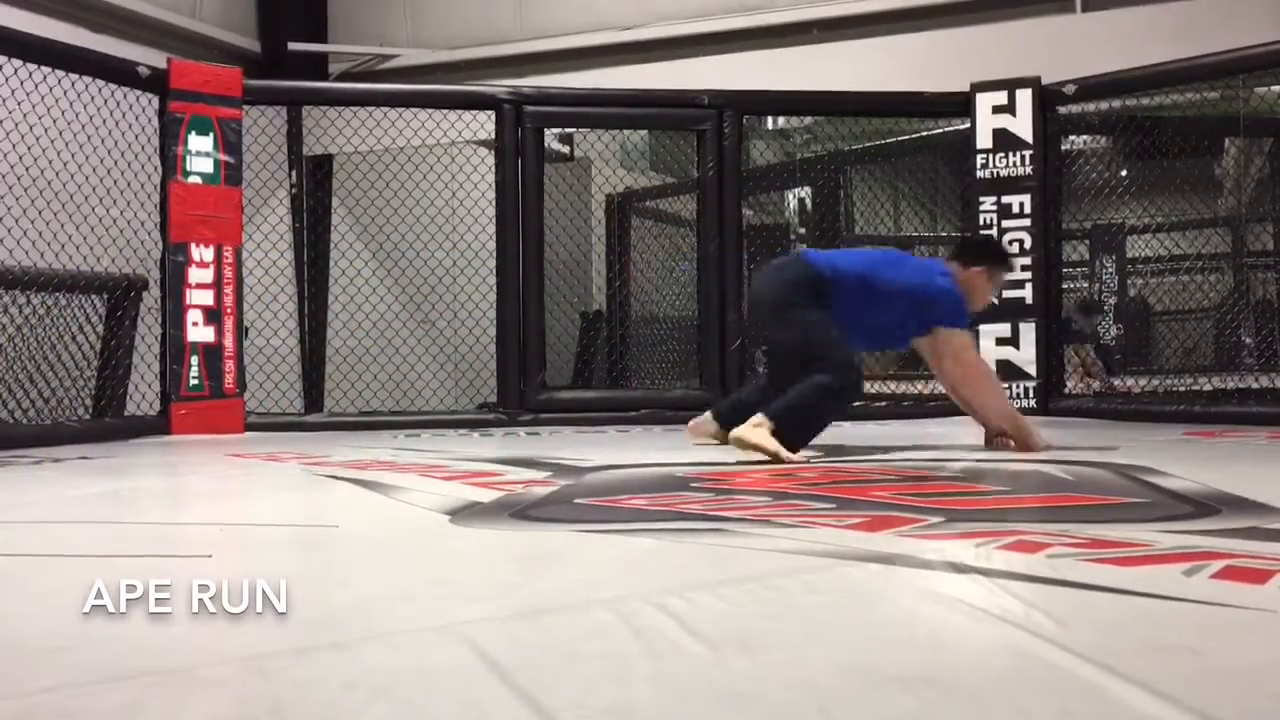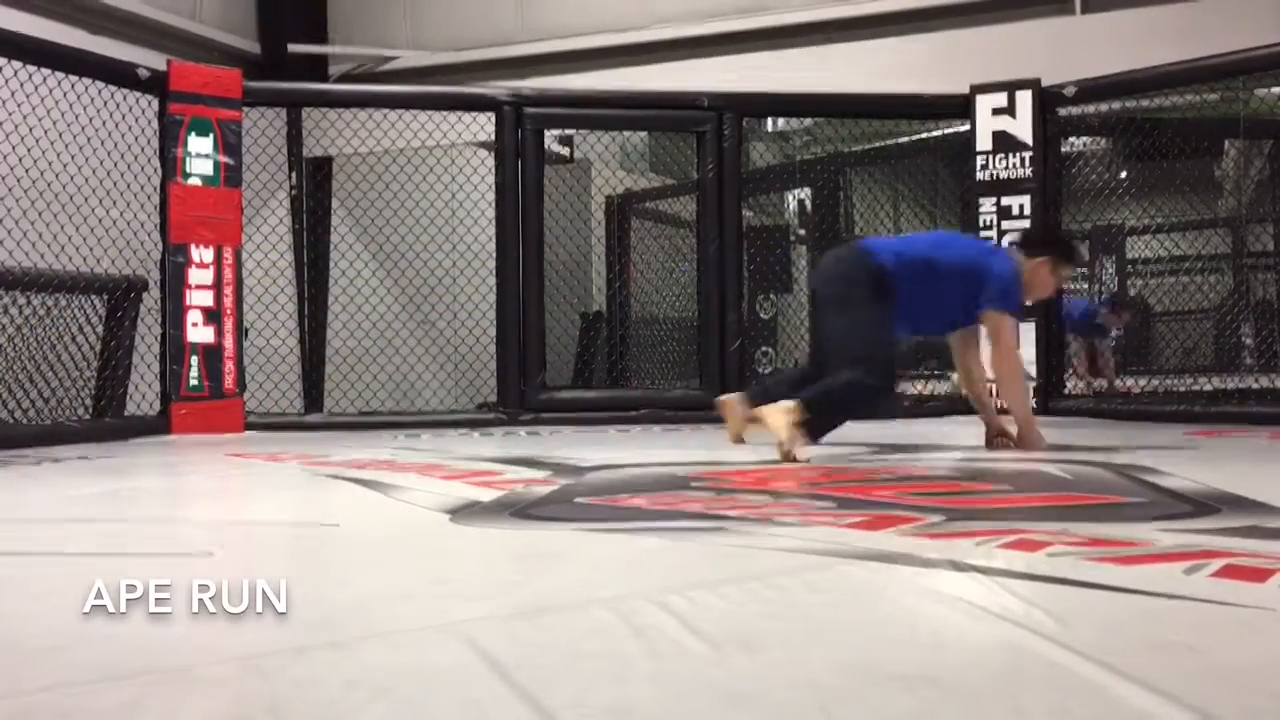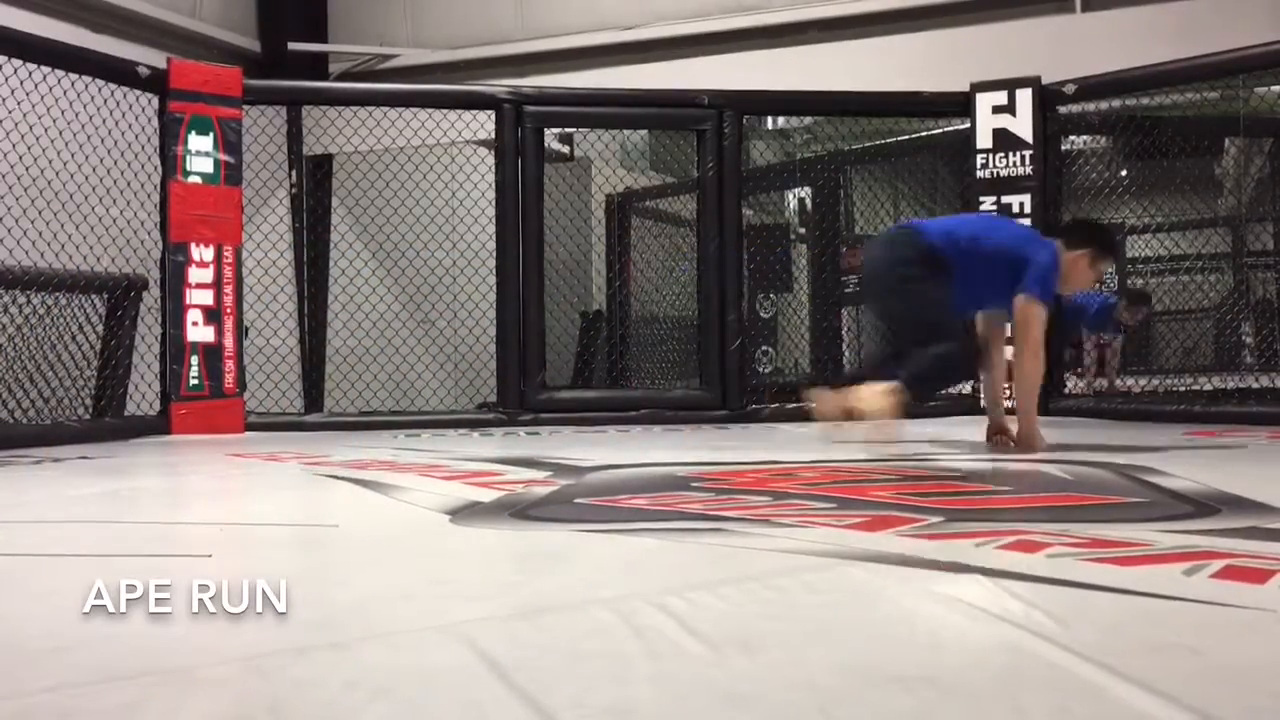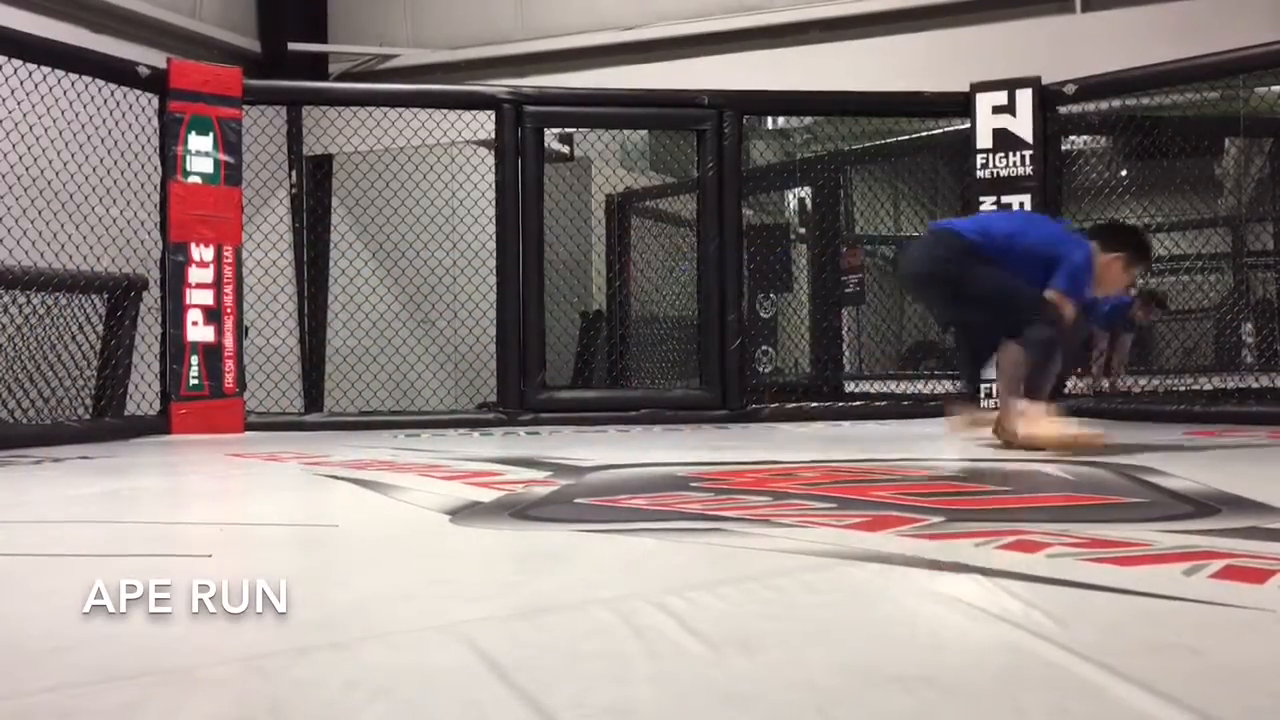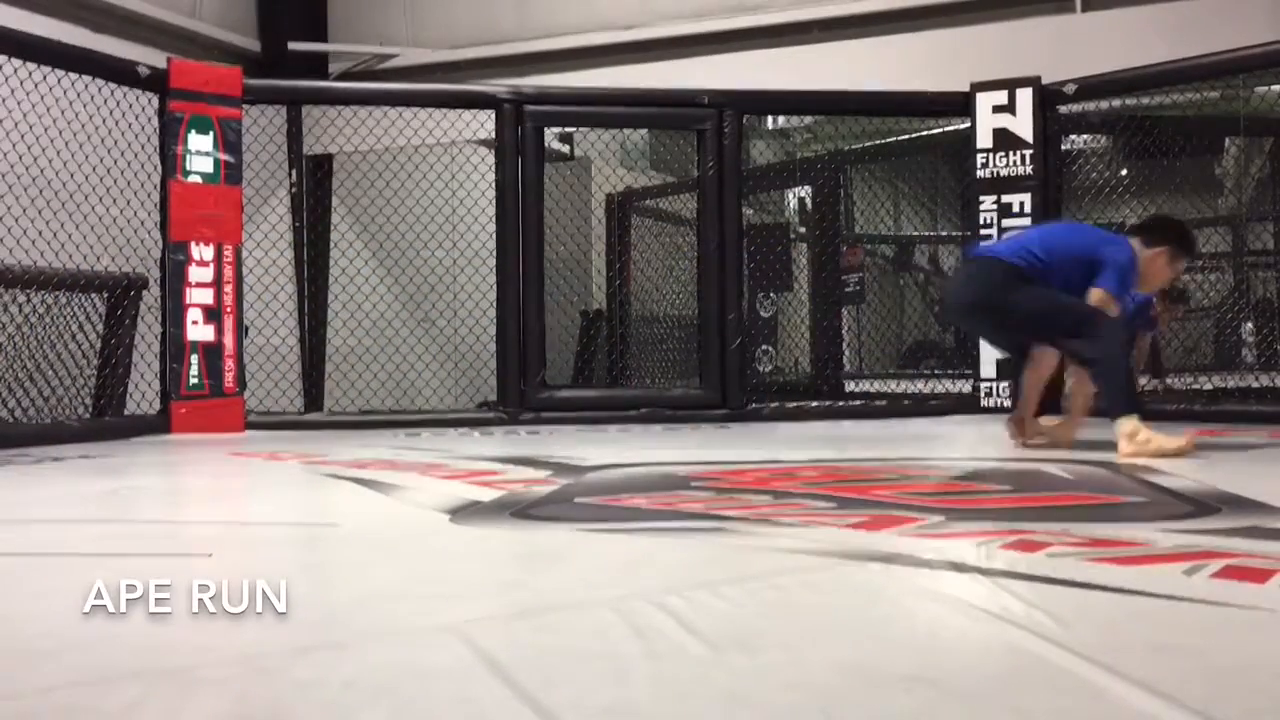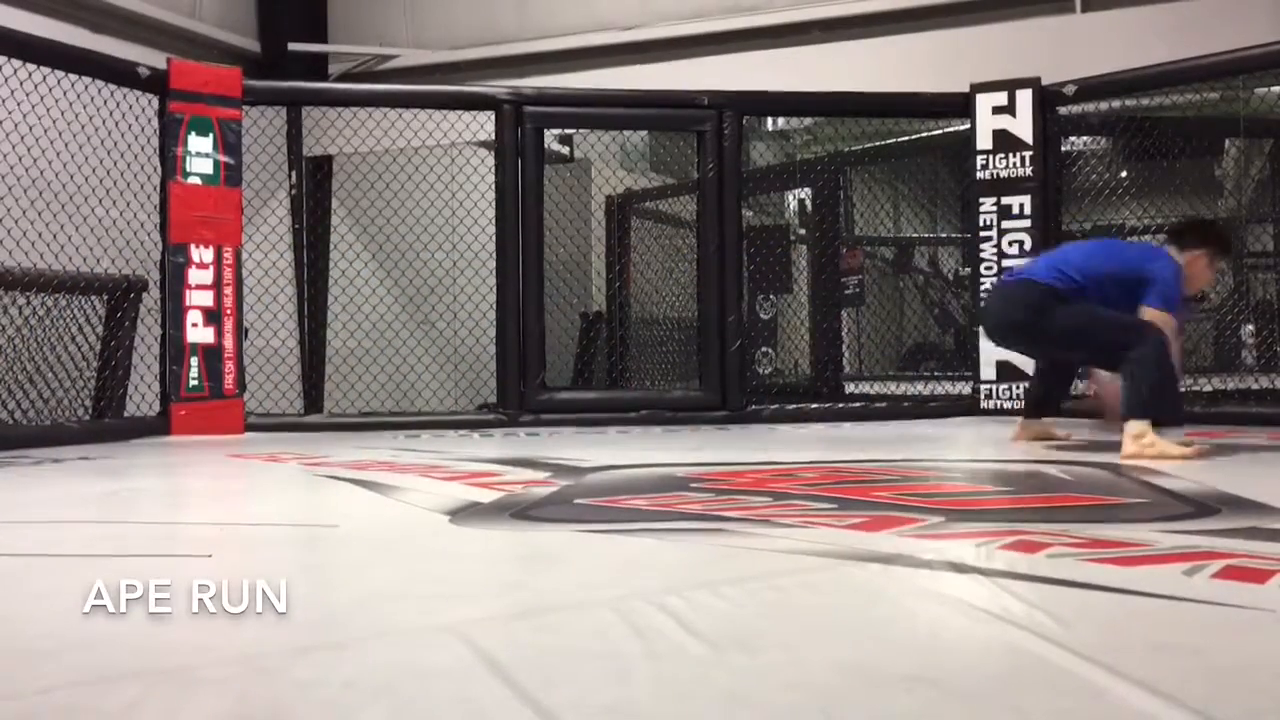
dt=0.1s
person 1, frame 1
left shoulder: (923, 283)
right shoulder: (945, 289)
left elbow: (946, 369)
right elbow: (969, 372)
left wrist: (990, 422)
right wrist: (1020, 426)
left hip: (779, 283)
right hip: (792, 291)
left knee: (791, 375)
right knee: (839, 377)
left ankle: (715, 422)
right ankle: (759, 428)
person 1, frame 2
left shoulder: (972, 268)
right shoulder: (1005, 274)
left elbow: (968, 358)
right elbow: (1007, 363)
left wrist: (991, 420)
right wrist: (1028, 427)
left hip: (836, 271)
right hip: (854, 281)
left knee: (825, 369)
right knee: (874, 378)
left ankle: (744, 403)
right ankle: (788, 413)
person 1, frame 3
left shoulder: (1018, 255)
right shoulder: (1043, 259)
left elbow: (991, 343)
right elbow: (1029, 349)
left wrist: (995, 414)
right wrist: (1028, 425)
left hip: (886, 255)
right hip: (905, 260)
left knee: (911, 348)
right knee: (960, 352)
left ankle: (843, 397)
right ankle: (883, 394)
person 1, frame 4
left shoulder: (1051, 246)
right shoulder: (1077, 257)
left elbow: (1013, 331)
left wrist: (1008, 408)
right wrist: (1020, 410)
left hip: (922, 260)
right hip: (946, 260)
left knee: (984, 332)
right knee: (1047, 327)
right ankle: (1031, 414)
person 1, frame 5
left shoulder: (1094, 251)
right shoulder: (1121, 258)
left elbow: (1051, 336)
right elbow: (1100, 332)
left hip: (965, 286)
right hip: (993, 286)
left knee: (1035, 338)
right knee: (1110, 333)
left ankle: (1023, 420)
right ankle: (1130, 432)
person 1, frame 6
left shoulder: (1132, 261)
right shoulder: (1164, 270)
right elbow: (1161, 350)
left hip: (1000, 307)
right hip: (1029, 307)
left knee: (1069, 344)
right knee: (1149, 343)
left ankle: (1033, 423)
right ankle: (1138, 437)
